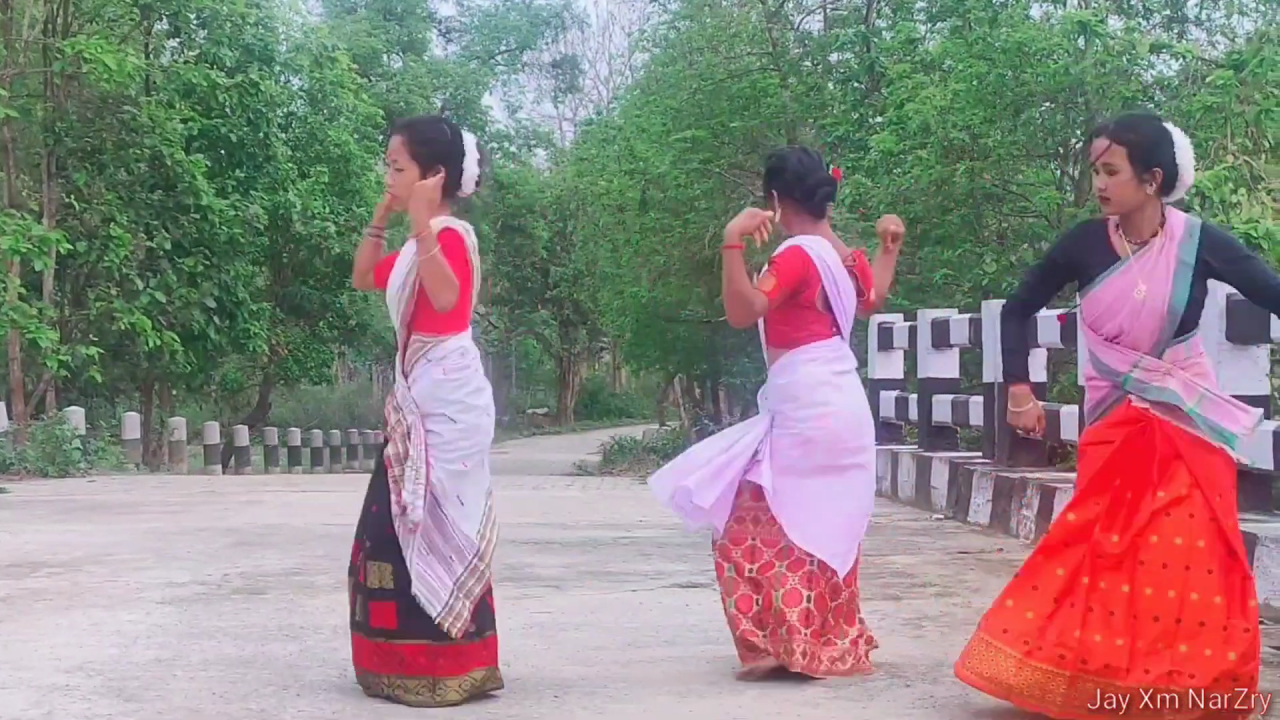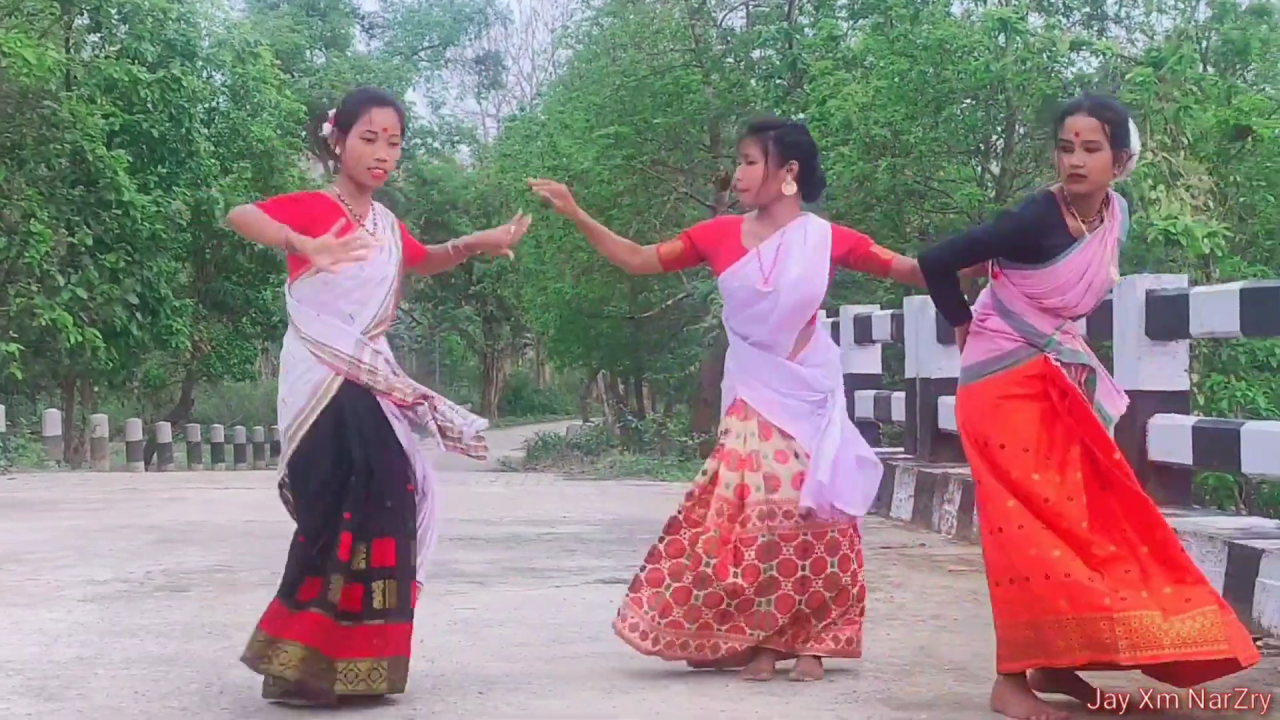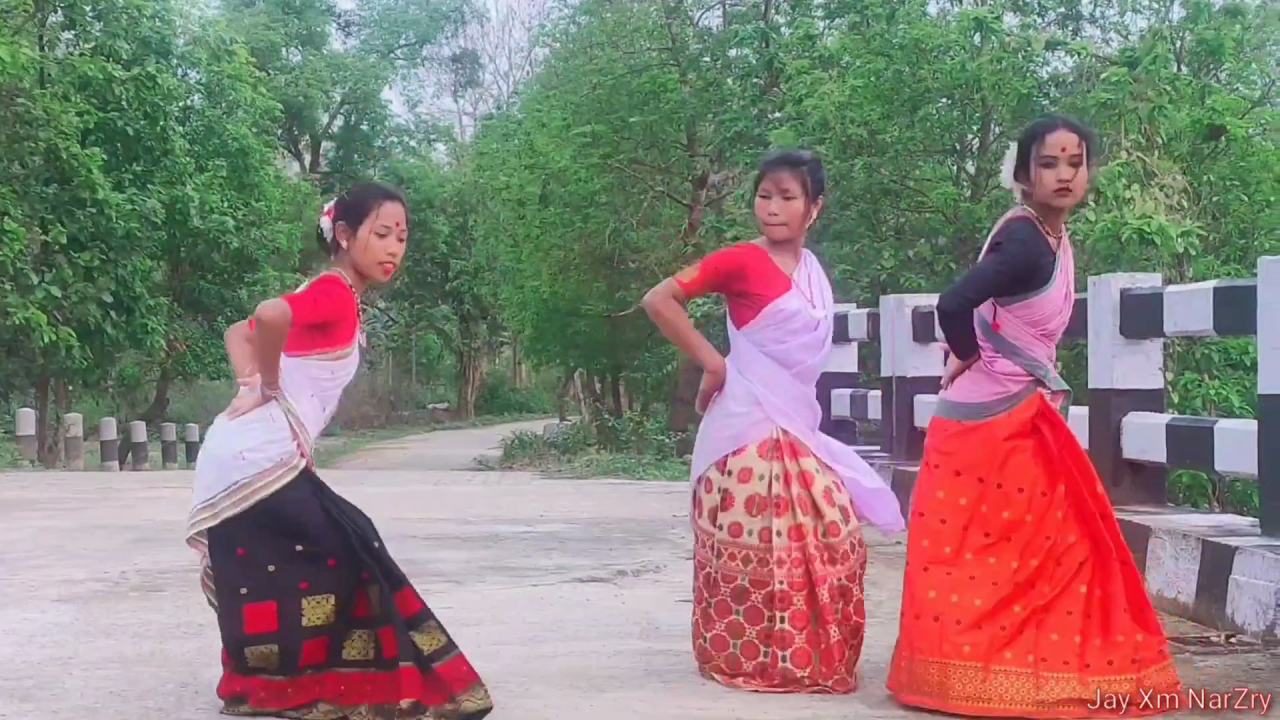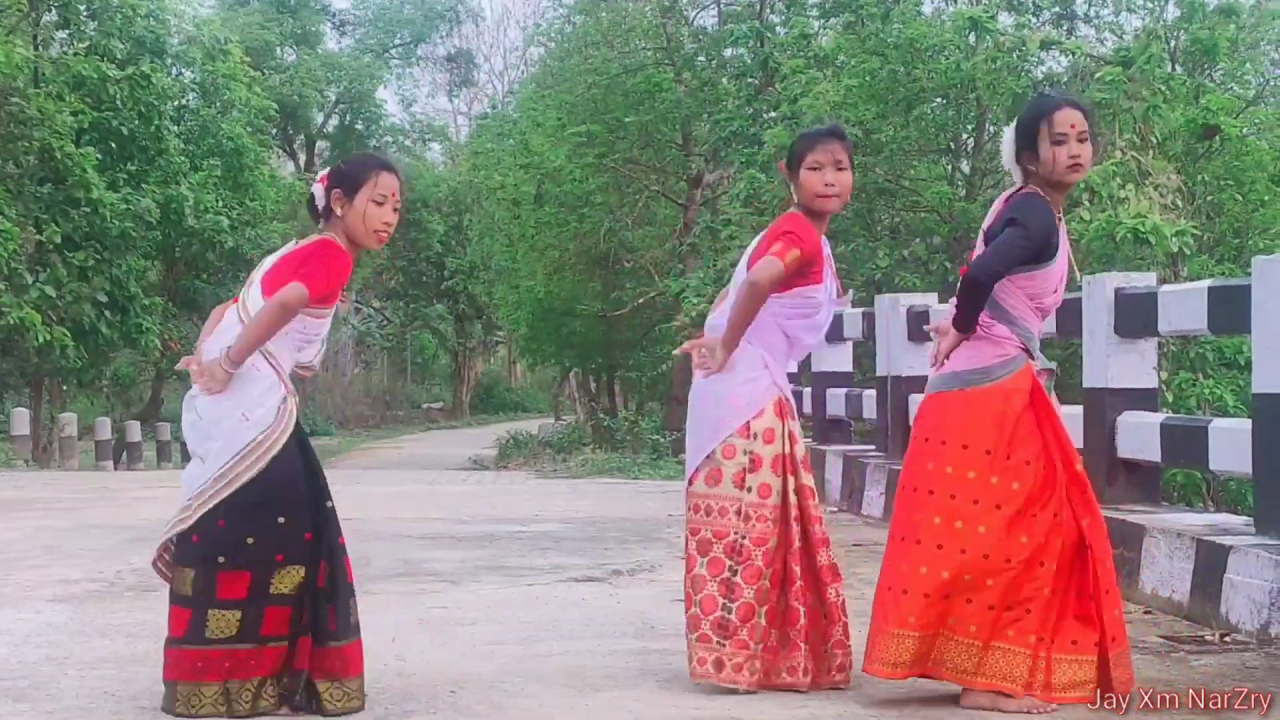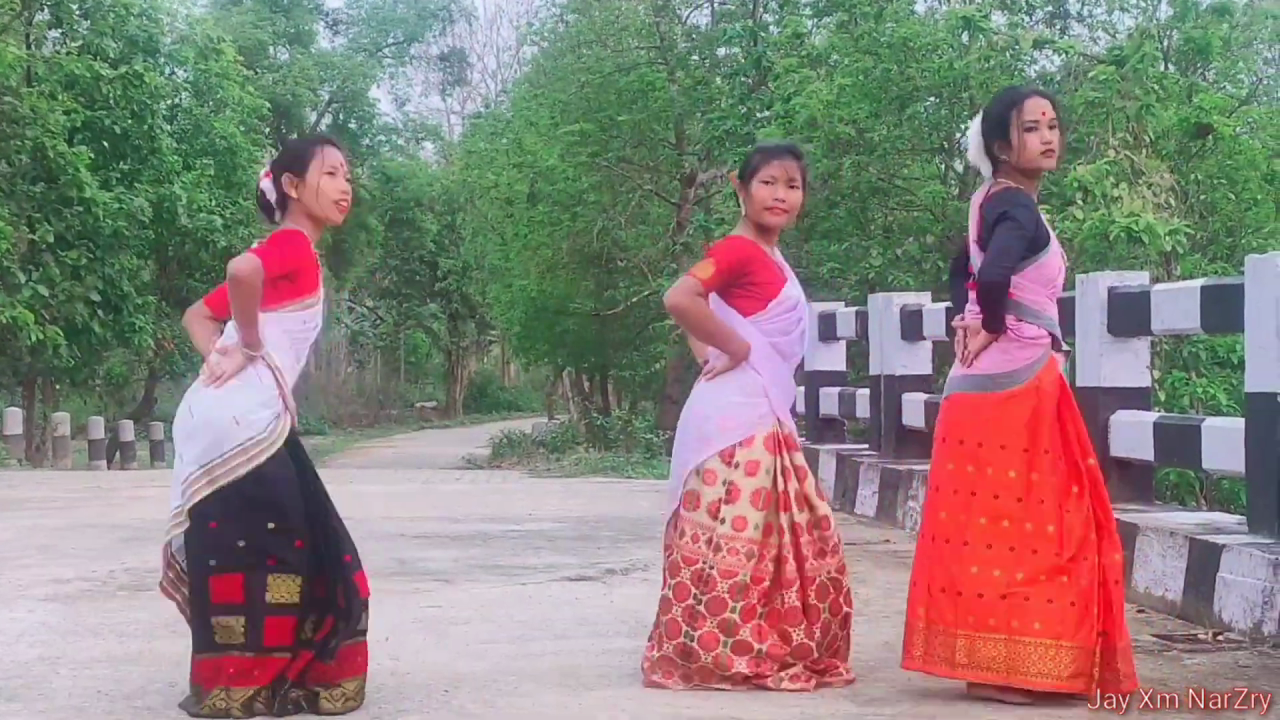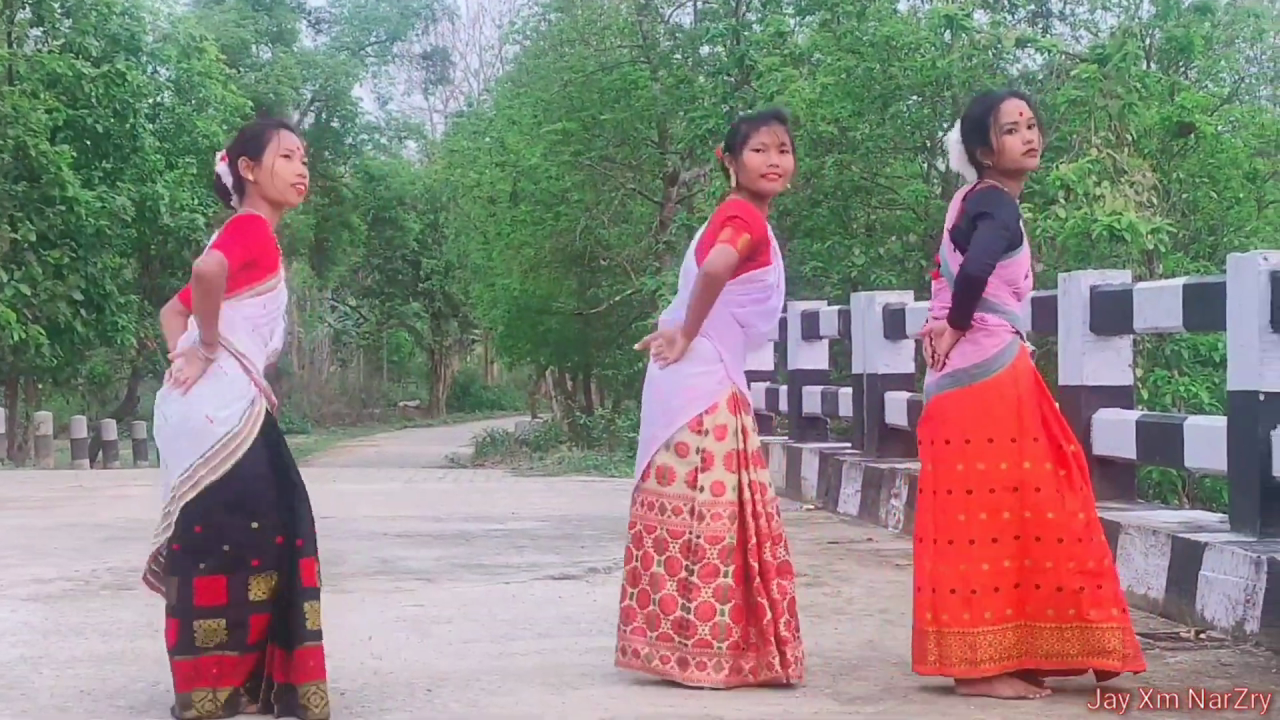
dt=0.4s
person 1, frame 1
left shoulder: (1199, 241)
right shoulder: (1084, 243)
right elbow: (1018, 309)
right wrist: (1018, 387)
left hip: (1186, 421)
right hip: (1113, 422)
left knee: (1195, 563)
right knee: (1098, 553)
person 1, frame 2
left shoulder: (1117, 213)
right shoulder: (1036, 217)
right elbow: (936, 261)
right wrist: (965, 324)
left hip: (1061, 381)
right hip: (1005, 383)
left knee: (1088, 512)
right knee: (1032, 525)
left ankle: (1050, 662)
person 1, frame 3
left shoulder: (1050, 236)
right shoulder: (1027, 244)
right elbow: (954, 306)
right wrist: (970, 357)
left hip: (1026, 411)
right hip: (993, 414)
left knee: (1061, 539)
right knee: (992, 552)
person 1, frame 4
left shoulder: (1032, 211)
right shoulder: (1036, 215)
left elbow: (985, 277)
right elbow: (981, 274)
left wrist: (961, 327)
right wrist: (965, 329)
left hip: (1006, 390)
right hip: (990, 389)
left knee: (1038, 527)
right knee: (994, 535)
left ankle: (1005, 669)
right ankle: (981, 678)
person 1, frame 5
left shoulder: (995, 201)
right shoulder: (1018, 206)
left elbow: (966, 273)
right elbow: (996, 274)
right wrist: (993, 330)
left hip: (1000, 383)
right hip: (1014, 383)
left knee: (1010, 522)
right knee: (1020, 524)
left ankle: (1004, 665)
right ankle: (993, 671)
person 1, frame 6
left shoulder: (974, 203)
right shoulder: (995, 203)
left elbow: (949, 276)
right elbow: (973, 271)
left wrist: (945, 325)
right wrist: (958, 327)
left hip: (973, 382)
right hip: (988, 380)
left knee: (991, 515)
right knee: (1015, 511)
left ankle: (991, 659)
right ankle: (981, 665)
person 2, frame 1
left shoulder: (447, 236)
right shoulder: (420, 242)
left elbow: (444, 303)
right elbow: (364, 278)
left wrist: (422, 221)
right wrist: (382, 217)
left hip: (444, 405)
right hip: (422, 403)
left knee: (425, 526)
right knee: (401, 524)
left ankle: (435, 668)
right ankle: (435, 664)
person 2, frame 2
left shoulder: (384, 221)
right shoulder: (314, 206)
left elbow: (422, 258)
right elbow: (241, 217)
left wrist: (484, 242)
right wrist: (306, 246)
left hip: (367, 386)
right hip: (321, 386)
left knee: (382, 513)
right knee: (336, 516)
left ankle: (356, 662)
right ankle: (308, 657)
person 2, frame 3
left shoulder: (327, 298)
right shoulder: (334, 293)
left elbow: (241, 333)
right elbow: (275, 315)
left wrist: (251, 382)
right wrist: (265, 388)
left hip: (261, 457)
right hip: (260, 461)
left knee: (343, 556)
right knee: (331, 558)
person 2, frame 4
left shoulder: (296, 254)
right shoulder: (330, 255)
left elbow: (232, 312)
right elbow: (292, 301)
left wrist: (208, 361)
right wrist: (231, 363)
left hip: (229, 411)
right hip: (251, 413)
left knee: (273, 540)
right knee: (283, 541)
person 2, frame 5
left shoulder: (279, 256)
right shoulder: (293, 243)
left elbow: (197, 315)
right elbow: (241, 272)
left wrist: (221, 359)
right wrist: (246, 349)
left hip: (234, 420)
right hip: (245, 422)
left knee: (273, 547)
right knee: (270, 550)
person 2, frame 6
left shoulder: (242, 238)
right shoulder: (251, 231)
left elbow: (176, 309)
right elbow: (209, 270)
left wrist: (187, 355)
right wrist: (206, 345)
left hip: (223, 415)
right hip: (220, 417)
left knee: (252, 544)
right knee: (245, 546)
person 3, frame 1
left shoulder: (797, 255)
right shoulder: (844, 255)
left elbow: (743, 313)
right elbow: (871, 301)
left wrist: (732, 246)
right wrist: (890, 250)
left hip: (805, 411)
right hip: (836, 409)
left knee: (751, 528)
right knee: (811, 531)
left ankle: (785, 644)
right ankle: (828, 647)
person 3, frame 2
left shoulder: (829, 238)
right shoulder: (718, 235)
left elbow: (906, 269)
right elbow: (640, 259)
right wrist: (577, 215)
left hip: (812, 392)
right hip: (752, 393)
left knee: (818, 516)
right knee: (735, 510)
left ankle: (804, 639)
right ankle: (743, 638)
person 3, frame 3
left shoulder: (815, 270)
right shoulder: (742, 259)
right elbow: (658, 298)
right wrist: (708, 359)
left hip: (797, 428)
right hip: (747, 424)
left knee: (834, 540)
right knee: (746, 548)
left ankle: (808, 661)
right ankle: (735, 661)
person 3, frame 4
left shoulder: (808, 238)
right shoulder: (797, 232)
left elbow: (743, 289)
right elbow: (759, 278)
left wrist: (716, 338)
right wrist: (726, 343)
left hip: (763, 393)
right hip: (745, 392)
left knee: (786, 523)
right knee: (747, 523)
left ankle: (788, 654)
right ankle: (738, 654)
person 3, frame 5
left shoulder: (767, 258)
right shoulder: (737, 249)
left elbow: (706, 317)
right elbow: (678, 298)
left wrist: (713, 355)
right wrist: (734, 349)
left hip: (765, 420)
right hip: (735, 421)
left knee: (805, 539)
right knee: (728, 543)
left ankle: (780, 658)
right ankle: (708, 664)
person 3, frame 6
left shoulder: (745, 220)
right shoulder: (743, 218)
left elbow: (702, 282)
right elbow: (714, 268)
left wrist: (676, 331)
right wrist: (687, 333)
left hip: (721, 387)
right hip: (700, 386)
left knee: (741, 517)
right knee: (704, 518)
left ankle: (744, 648)
right ankle: (697, 651)
